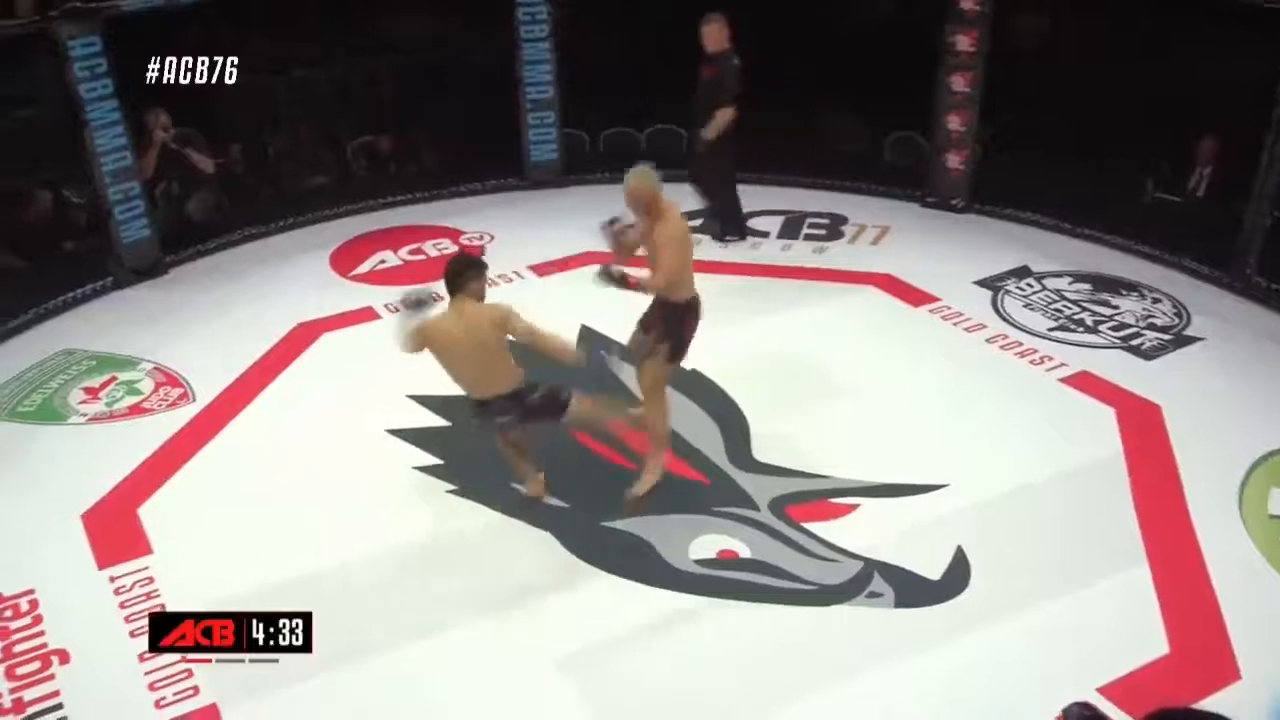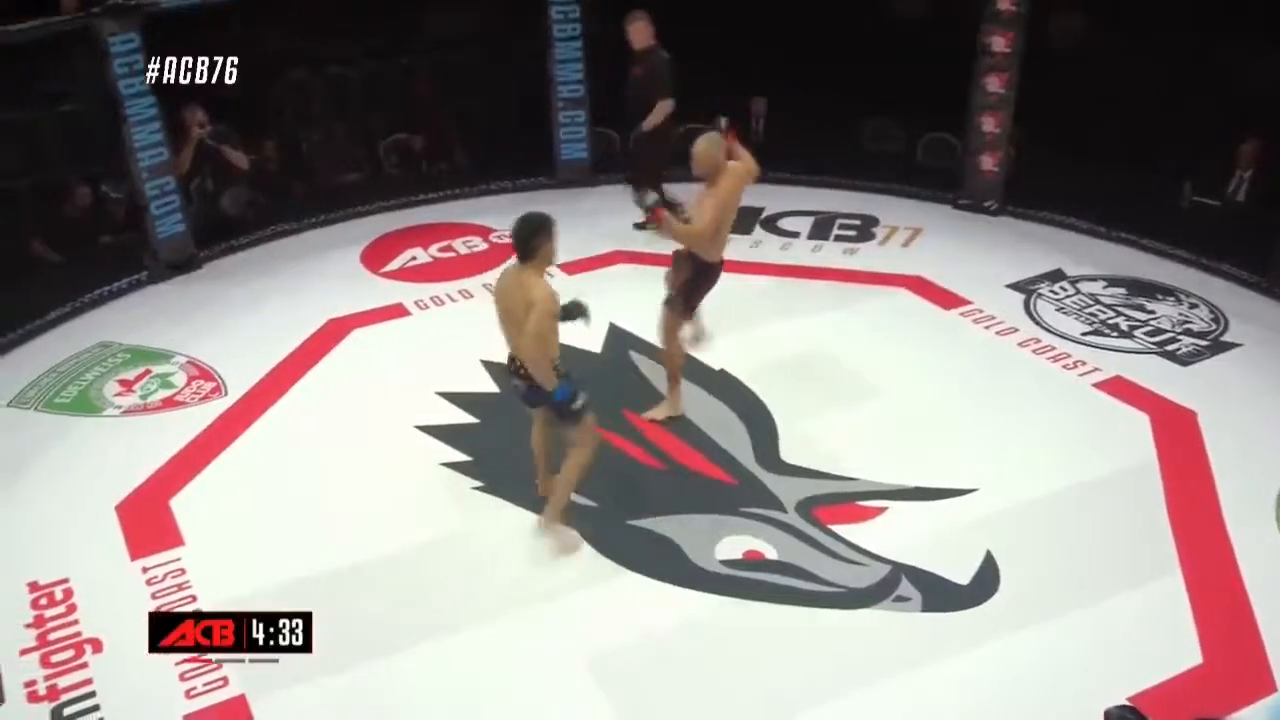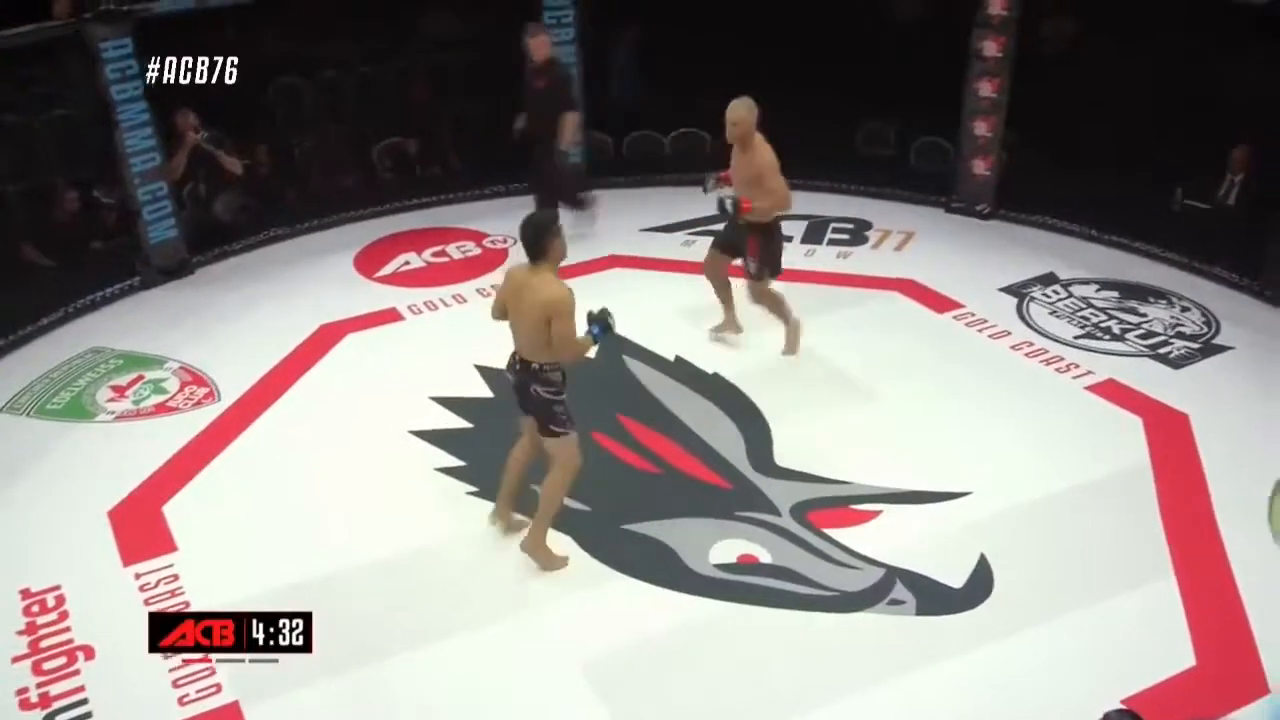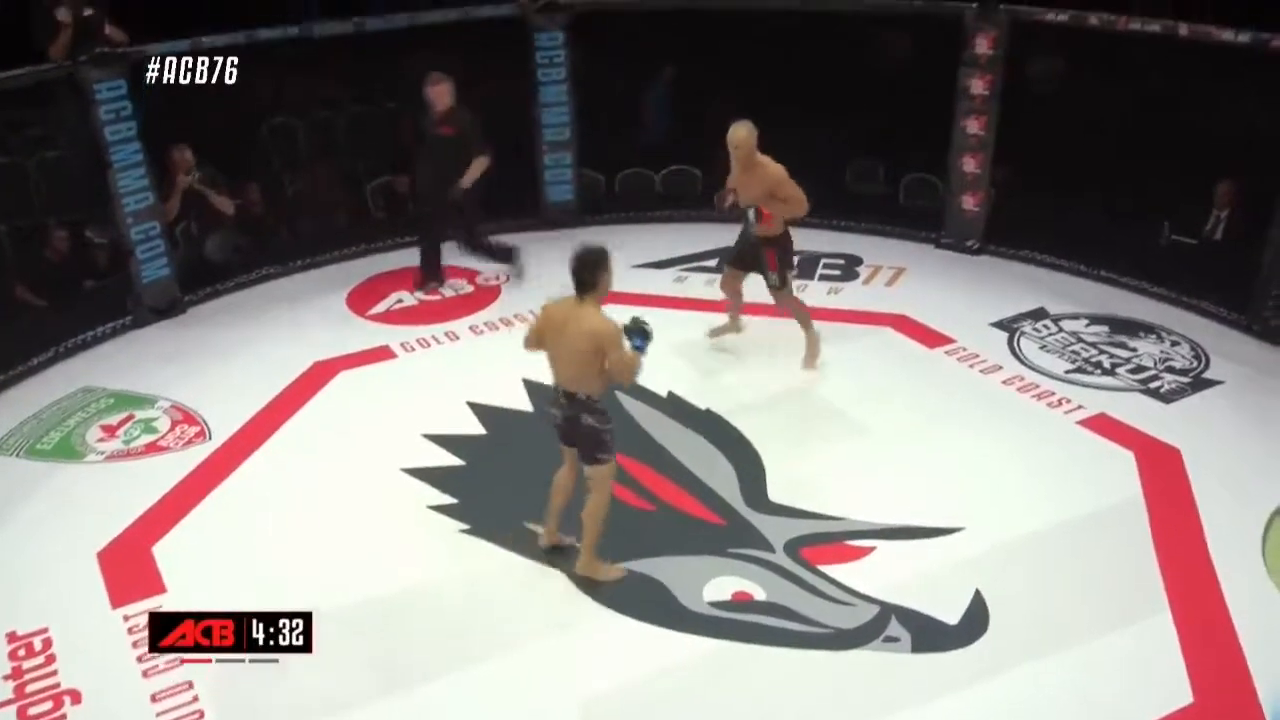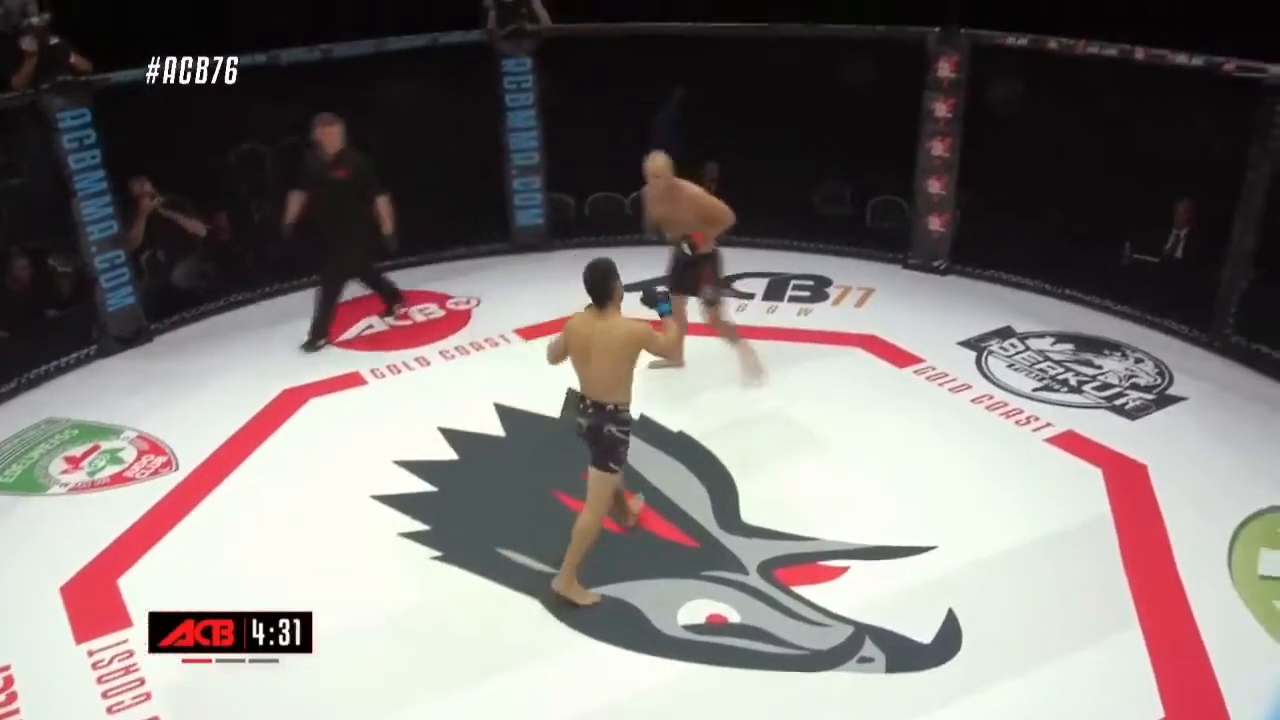
dt=0.4s
person 1, frame 1
left shoulder: (429, 329)
right shoulder: (495, 314)
left elbow: (410, 344)
right elbow: (540, 340)
left wrist: (411, 315)
right wrist: (585, 359)
left hip: (488, 411)
right hip: (521, 396)
left knee: (507, 438)
right knee: (585, 407)
left ankle: (531, 479)
person 1, frame 2
left shoulder: (507, 277)
right shoulder: (540, 294)
right elbow: (532, 349)
left wrist: (560, 314)
right wrist: (559, 388)
left hip: (518, 369)
right hip: (542, 376)
left knee: (542, 420)
right knee: (585, 440)
left ankle: (545, 482)
right ankle: (552, 514)
person 1, frame 3
left shoulder: (515, 276)
right shoulder: (559, 295)
left elbow: (498, 312)
right elbow: (568, 353)
right wrist: (597, 331)
left hip: (518, 368)
right hip: (544, 380)
left knee: (529, 440)
right knee: (567, 462)
left ankle: (503, 509)
right ankle: (536, 541)
person 1, frame 4
left shoulder: (553, 309)
right shoulder: (605, 328)
left elbow: (531, 343)
right elbow: (625, 377)
right wrist: (638, 344)
left hip: (560, 402)
right hip: (588, 411)
left knee: (571, 465)
right knee: (601, 487)
left ankle: (550, 532)
right ankle: (588, 560)
person 1, frame 5
left shoulder: (574, 324)
right shoulder: (634, 330)
left elbow: (553, 356)
right elbow: (672, 349)
right wrist: (665, 311)
left hip: (584, 412)
right hip: (612, 419)
left knee: (609, 471)
right knee: (597, 504)
left ankle: (625, 514)
right ankle: (567, 579)
person 2, frame 1
left shoulder: (670, 228)
right shoulder: (651, 215)
left elbow: (665, 282)
right elbow: (626, 250)
left wrist: (626, 280)
right wrist: (617, 235)
left hip: (678, 310)
right hip: (667, 303)
left knee: (652, 384)
right knee: (637, 350)
left ankle: (655, 462)
right ankle: (651, 411)
person 2, frame 2
left shoulder: (718, 195)
right shoulder: (735, 170)
left elbow: (694, 236)
right elbow: (753, 169)
left wrist: (659, 214)
right wrist: (729, 141)
left hip: (699, 266)
right hip: (700, 257)
left knee: (668, 332)
right knee: (675, 280)
left ankle: (673, 401)
right ankle: (694, 327)
person 2, frame 3
left shoulder: (762, 157)
right shoulder: (741, 143)
left elbow: (783, 202)
left wrist: (744, 206)
right wrist: (724, 178)
left hip: (761, 229)
right hip: (741, 220)
left knee: (759, 293)
right knee: (711, 267)
left ankle: (790, 325)
right ankle: (730, 320)
person 2, frame 4
left shoulder: (773, 172)
right shoulder: (736, 161)
left elbow: (801, 206)
left wrist: (766, 214)
right wrist: (729, 194)
left hip: (773, 242)
right hip: (750, 233)
left knee: (783, 299)
right knee: (728, 282)
left ankle: (811, 337)
right ankle: (734, 322)
person 2, frame 5
left shoulder: (693, 196)
right shoulder: (650, 193)
left elbow: (728, 218)
left wrist: (699, 238)
right wrist: (660, 229)
left hip: (703, 258)
right hip: (681, 255)
left knee: (713, 318)
right knee: (674, 307)
left ankle: (744, 350)
right ankle: (676, 356)
person 3, frame 1
left shoulder: (728, 66)
right shoulder: (714, 61)
left elbow: (727, 109)
left wrist: (706, 136)
right wrist: (703, 133)
left hip: (719, 136)
right hip: (709, 133)
left knee: (720, 180)
right knee: (699, 175)
left ankle: (734, 228)
right ankle: (727, 219)
person 3, frame 2
left shoulder: (658, 61)
right shoulder: (639, 58)
left elbow: (667, 102)
left wrist: (644, 126)
right wrist: (640, 126)
left hip: (655, 131)
right hip: (643, 129)
left knee: (642, 177)
right knee: (639, 176)
left ankle: (671, 210)
person 3, frame 3
left shoulder: (558, 74)
right shoulder: (533, 71)
left elbow: (571, 113)
left wrist: (563, 148)
right wrist: (521, 124)
left hip: (550, 142)
right hip: (537, 139)
left knee: (546, 185)
right knee: (546, 185)
right ankle: (581, 203)
person 3, frame 4
left shoulder: (464, 120)
right shoulder: (428, 120)
left elbow: (482, 158)
left wrist: (463, 184)
right wrist: (422, 179)
left hip: (461, 190)
right hip: (435, 190)
left knee: (470, 239)
right knee: (429, 235)
left ankle: (508, 255)
right ankle: (432, 278)
person 3, frame 5
left shoulder: (357, 162)
right shoulder: (312, 162)
left elbow: (379, 197)
right elbow: (300, 192)
left wrist: (388, 231)
right wrist: (289, 221)
left hip: (352, 234)
right hip: (328, 233)
left knee: (330, 283)
right knee: (363, 272)
left ankle: (319, 334)
right ankle: (394, 298)
